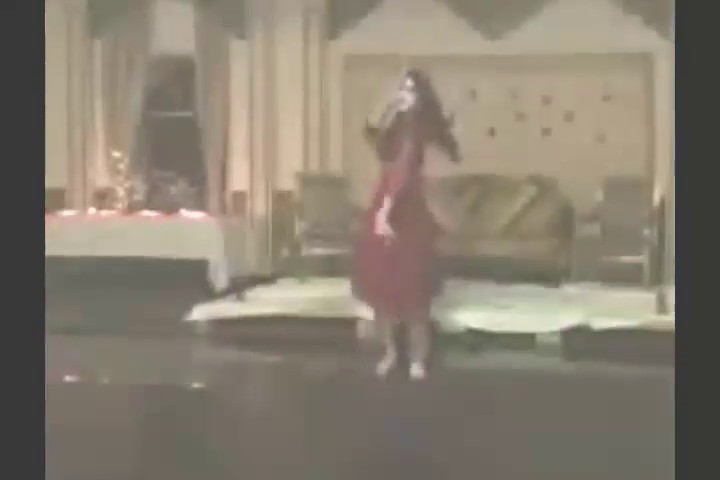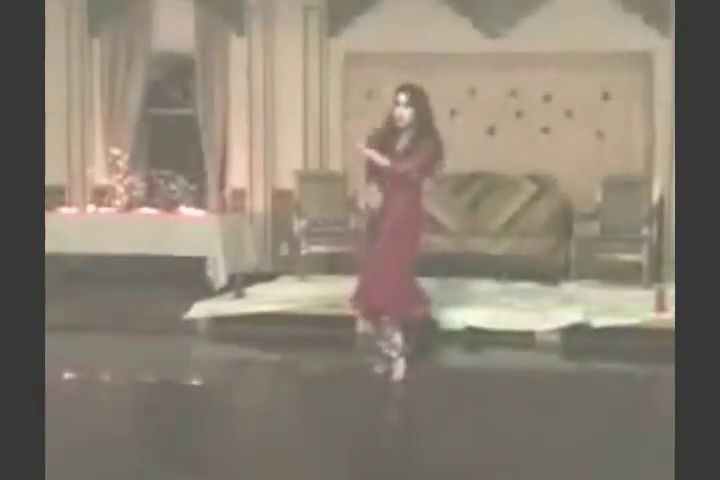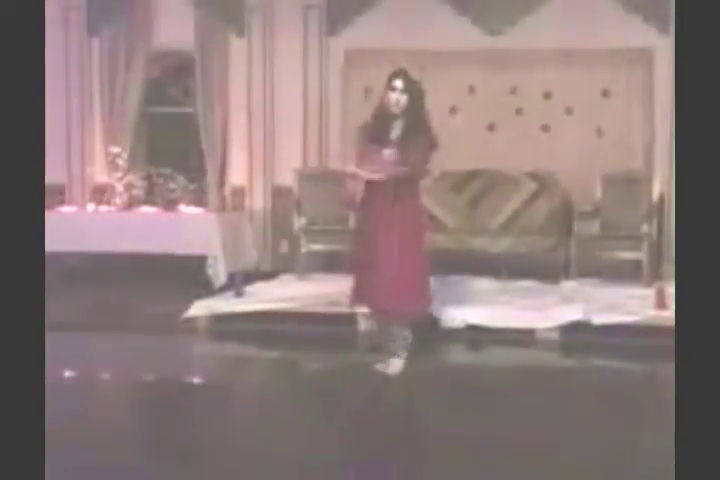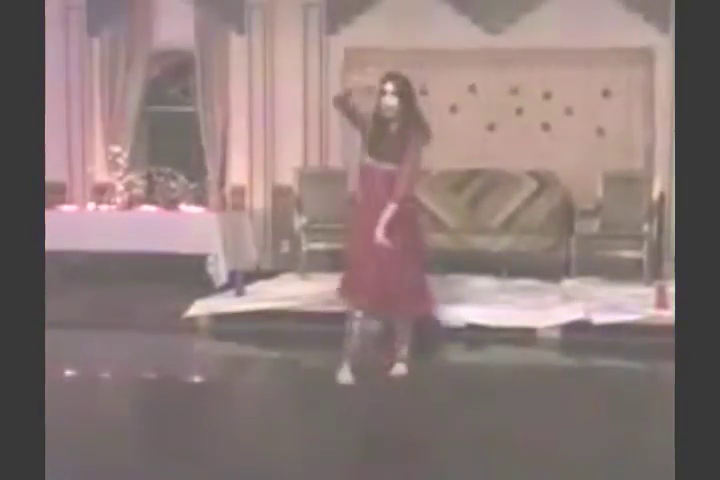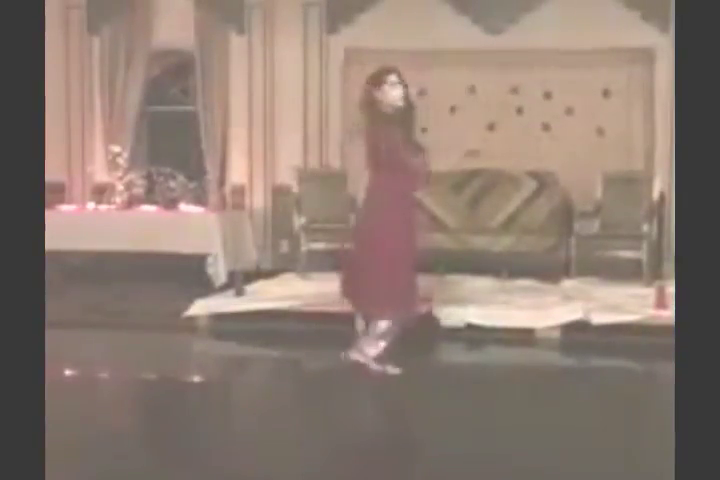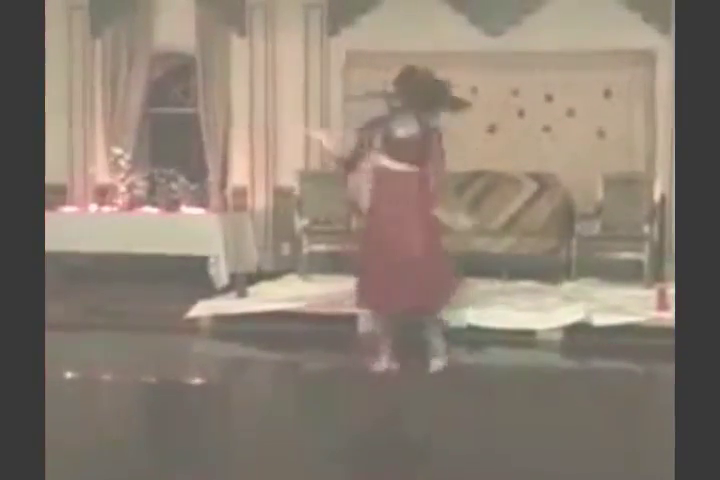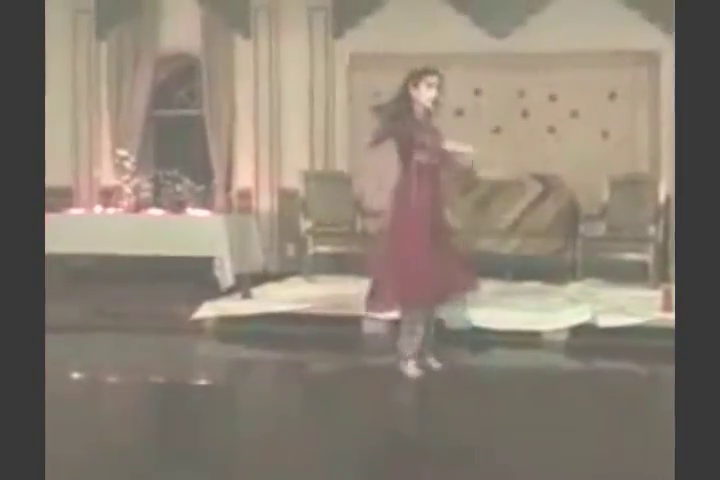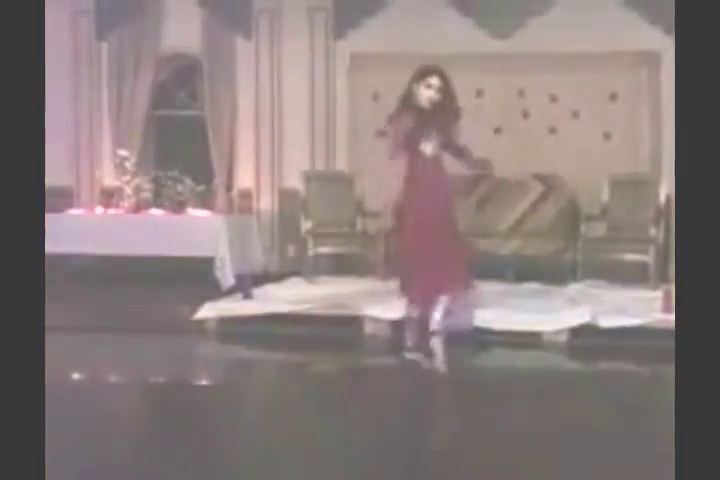
dt=0.5s
person 1, frame 1
left shoulder: (414, 126)
right shoulder: (398, 125)
left elbow: (402, 171)
right elbow: (374, 136)
left wrist: (383, 214)
right wrist: (389, 109)
left hip: (406, 211)
right hip: (386, 206)
left knee: (409, 284)
right knee: (379, 282)
left ankle: (417, 357)
right ankle: (388, 350)
person 1, frame 2
left shoulder: (426, 144)
right shoulder: (382, 137)
left elbow: (404, 170)
right elbow: (372, 176)
left wrist: (372, 155)
right wrist: (373, 191)
left hip: (402, 217)
right hip: (380, 216)
left knee: (384, 283)
right knee: (379, 283)
left ankle: (396, 354)
right ankle: (390, 351)
person 1, frame 3
left shoulder: (420, 134)
right shoulder: (370, 130)
left elbow: (412, 170)
right elbow: (361, 167)
left wrist: (375, 172)
right wrist: (378, 163)
left hip: (403, 212)
right hip: (373, 213)
left knee: (398, 281)
right knee: (375, 284)
left ankle: (399, 352)
right ankle: (389, 351)
person 1, frame 4
left shoulder: (415, 134)
right shoulder: (370, 127)
left elbow: (407, 177)
right elbow: (341, 103)
left wrist: (385, 220)
right wrist: (351, 94)
left hip: (398, 218)
right hip: (366, 215)
left knee: (401, 286)
right knee: (360, 285)
left ankle: (401, 356)
right ankle: (347, 361)
person 1, frame 5
left shoulder: (396, 127)
right shoulder: (388, 130)
right elbow: (417, 169)
left hip: (378, 212)
right hip: (390, 214)
left knee: (376, 284)
right knee: (392, 286)
left ankle: (375, 355)
right ankle: (365, 348)
person 1, frame 6
left shoulder: (428, 132)
right shoulder: (376, 127)
left elbow: (436, 173)
right elbow: (350, 164)
left wrist: (439, 205)
left hip: (414, 213)
right hip: (381, 211)
left knee: (419, 283)
right knee: (381, 283)
left ankle: (437, 351)
right ankle: (384, 354)
person 1, frame 7
left shoulder: (424, 125)
right shoulder: (409, 123)
left elbow: (439, 156)
right elbow: (435, 152)
left hip: (427, 206)
right hip: (412, 206)
left knee: (432, 279)
right knee: (417, 279)
left ankle: (424, 351)
right ankle: (408, 355)
person 1, frame 8
left shoulder: (435, 121)
right shoulder: (407, 118)
left elbow: (454, 149)
right elbow: (396, 153)
left wrist: (486, 166)
right wrist: (394, 188)
left hip: (436, 199)
right hip: (420, 200)
left knee: (431, 273)
right knee: (441, 272)
left ankle: (415, 344)
right ankle: (434, 338)
